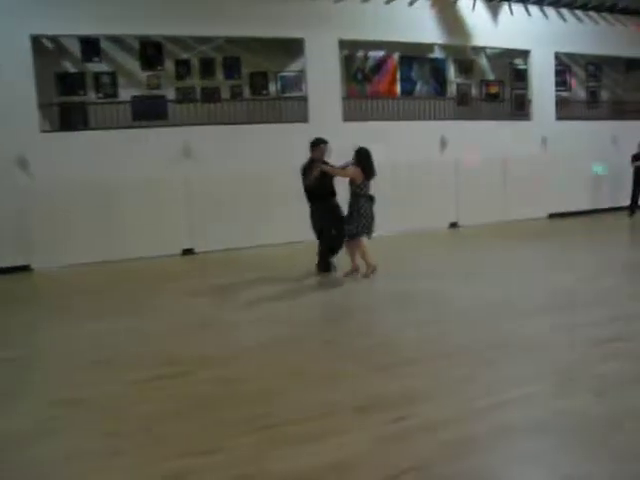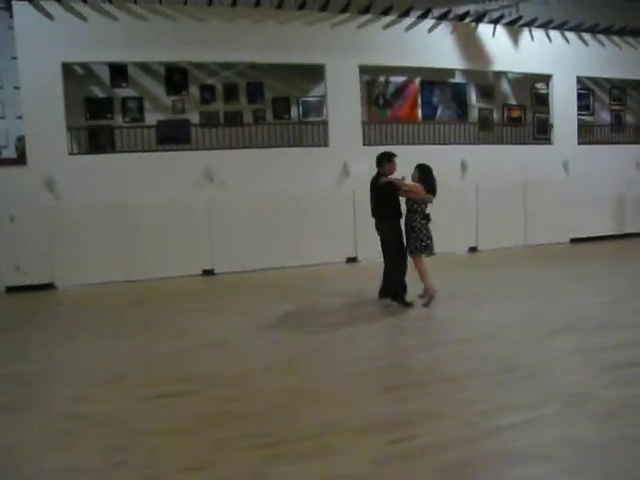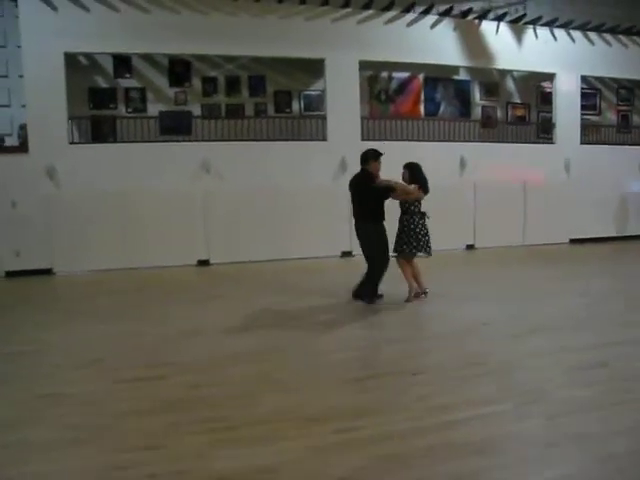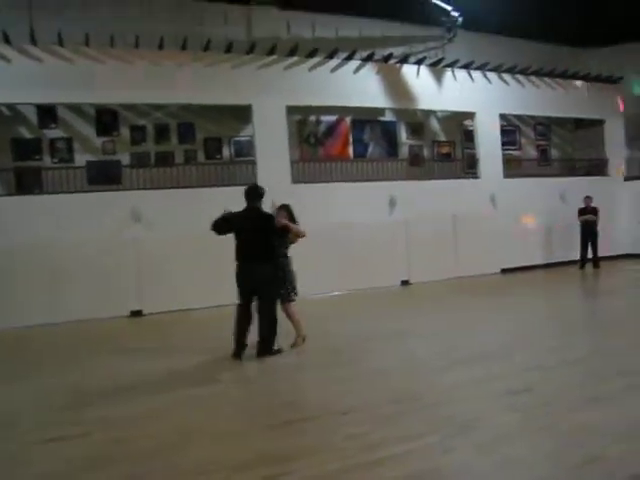
dt=1s
person 1, frame 1
left shoulder: (325, 165)
right shoulder: (308, 167)
right elbow: (307, 184)
right wrist: (316, 173)
left hip: (332, 203)
right hip: (318, 207)
left knee: (343, 230)
right knee: (325, 237)
left ankle: (327, 256)
right ankle: (323, 265)
person 1, frame 2
left shoulder: (380, 181)
right shoulder: (382, 181)
right elbow: (403, 193)
right wrist: (425, 197)
left hip: (386, 223)
right hip: (388, 224)
left knee: (392, 259)
right knee: (398, 259)
left ankle: (386, 290)
right ankle: (398, 294)
person 1, frame 3
left shoulder: (356, 180)
right shoulder: (373, 182)
right elbow: (394, 192)
right wrist: (412, 192)
left hip: (361, 224)
right hip: (373, 226)
left knee: (373, 259)
right knee: (381, 261)
left ankle: (369, 292)
right ankle: (363, 292)
person 1, frame 4
left shoulder: (236, 218)
right shoulder: (268, 219)
left elbow: (216, 227)
right elbow: (290, 231)
left wrist: (225, 216)
left hip: (244, 268)
right hip: (266, 268)
left knee: (244, 308)
right knee: (267, 308)
left ankle: (239, 347)
right ankle: (265, 347)
person 2, frame 1
left shoulder: (356, 171)
right shoulder: (365, 172)
left elbow: (339, 173)
left wrist: (323, 167)
left hip: (359, 206)
right hip: (362, 205)
left knee: (356, 239)
right knee: (350, 237)
left ankle: (370, 264)
right ankle: (354, 265)
person 2, frame 2
left shoulder: (418, 187)
right shoulder: (419, 190)
left elbow: (403, 185)
left wrist: (389, 179)
left hip: (417, 224)
right hip: (416, 224)
left knee: (417, 259)
right knee: (417, 258)
left ankle: (430, 289)
right ankle: (428, 288)
person 2, frame 3
left shoulder: (416, 188)
right shoulder: (410, 189)
left elbow: (404, 195)
left hip: (414, 226)
right hip: (408, 225)
left knee: (401, 258)
right knee: (408, 259)
left ankle: (412, 288)
right ankle: (421, 288)
person 2, frame 4
left shoulder: (289, 232)
left elbow: (301, 234)
left wrist: (286, 224)
left hip: (283, 268)
left knee: (286, 305)
left ankle: (300, 334)
